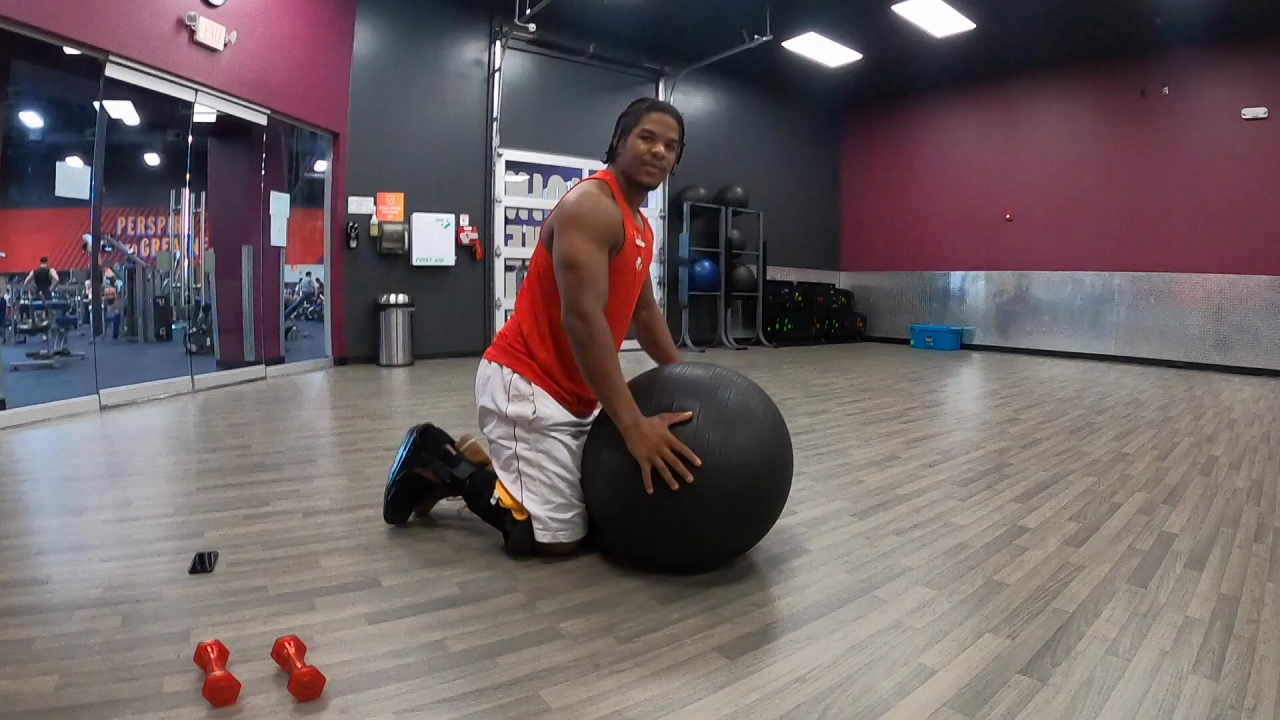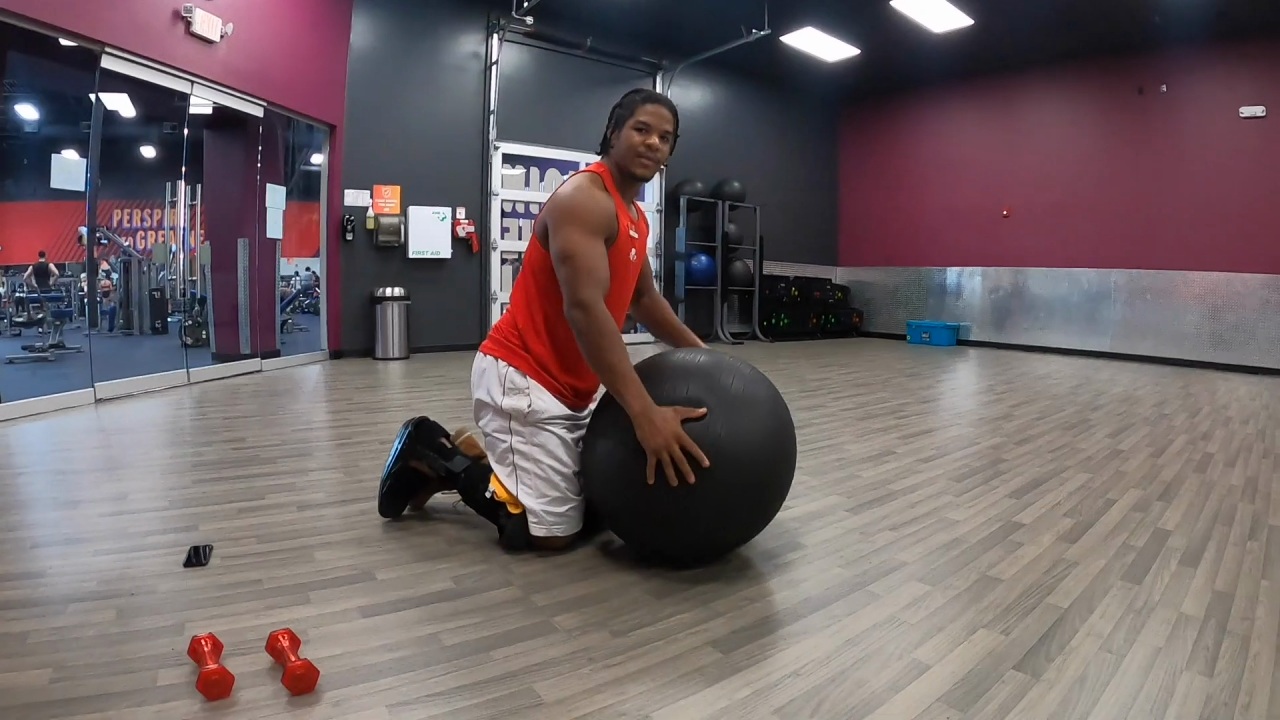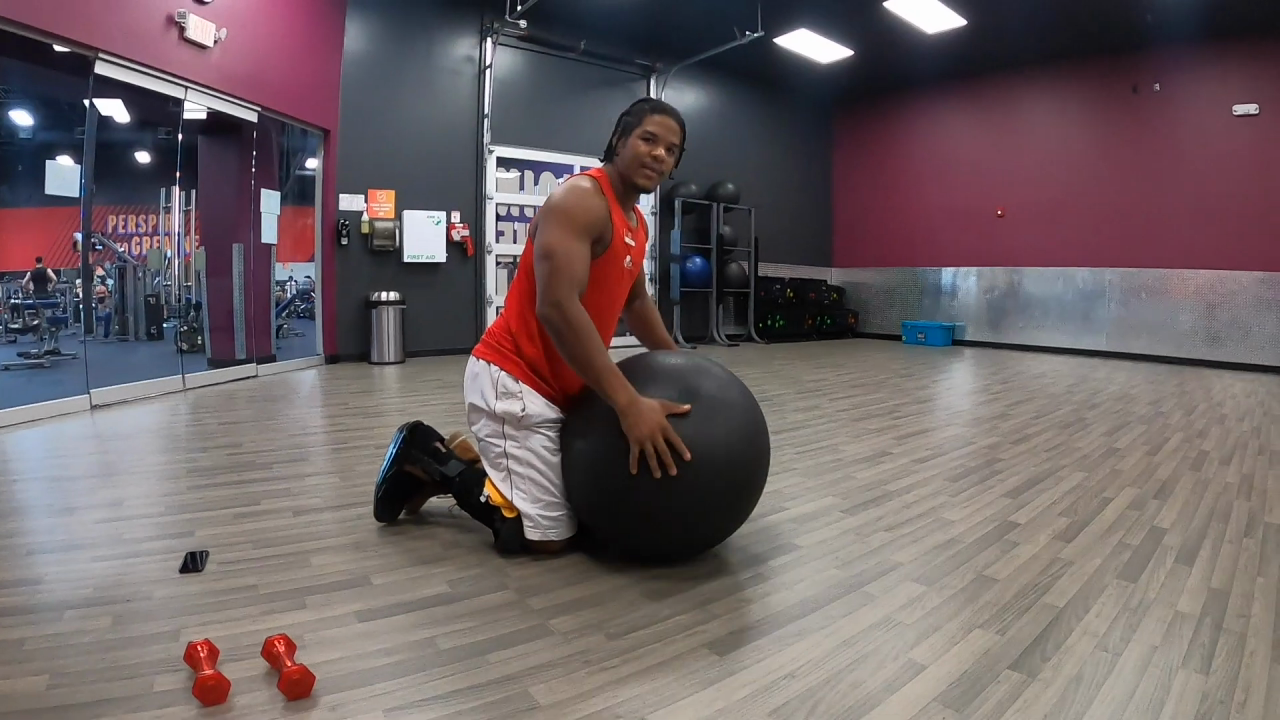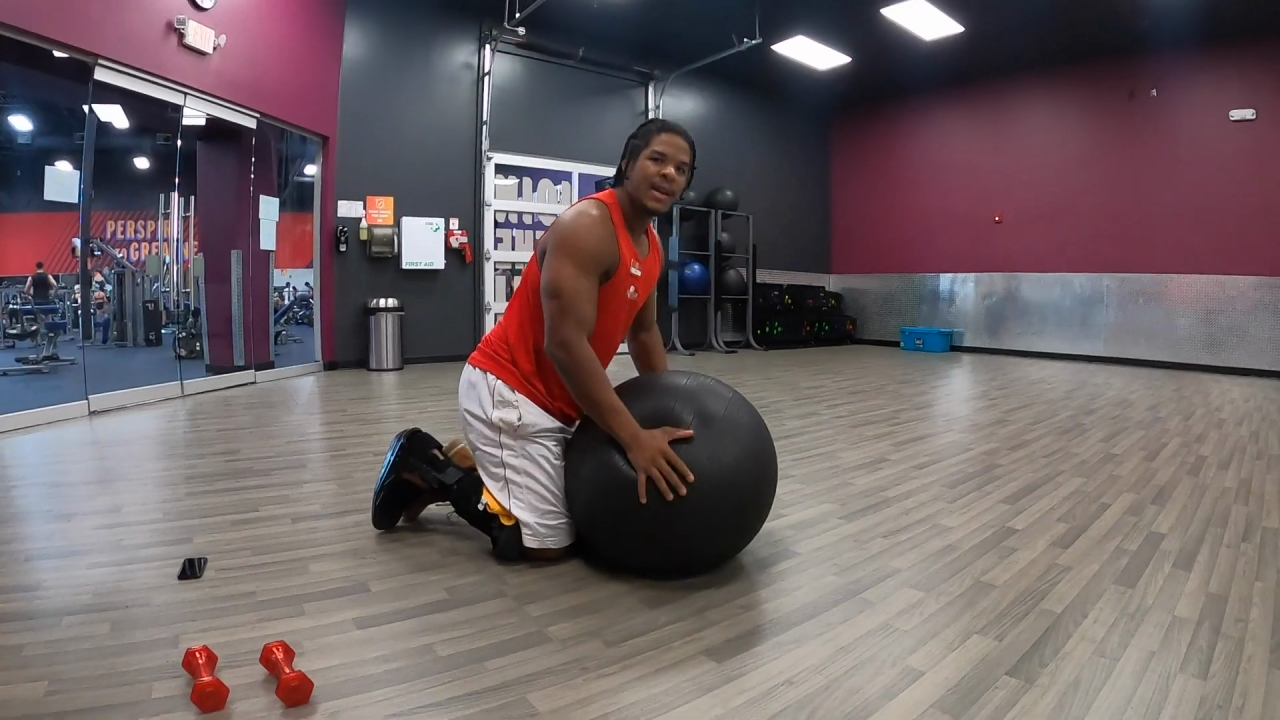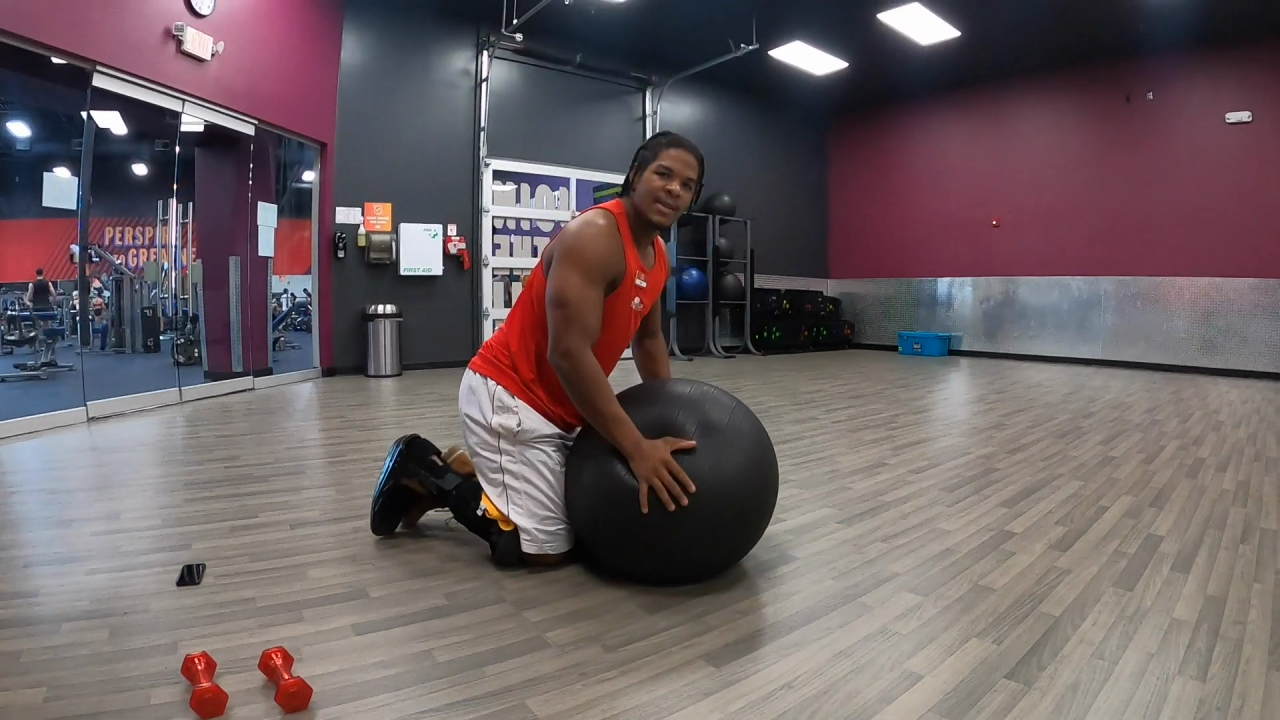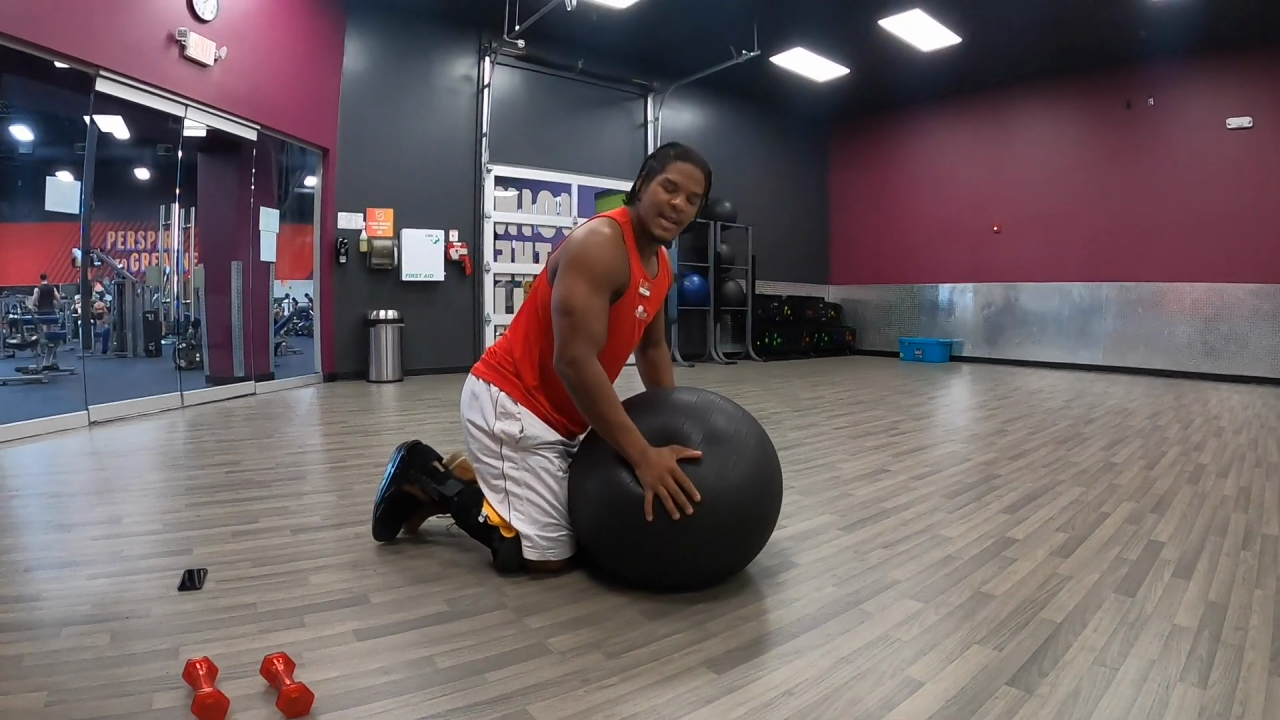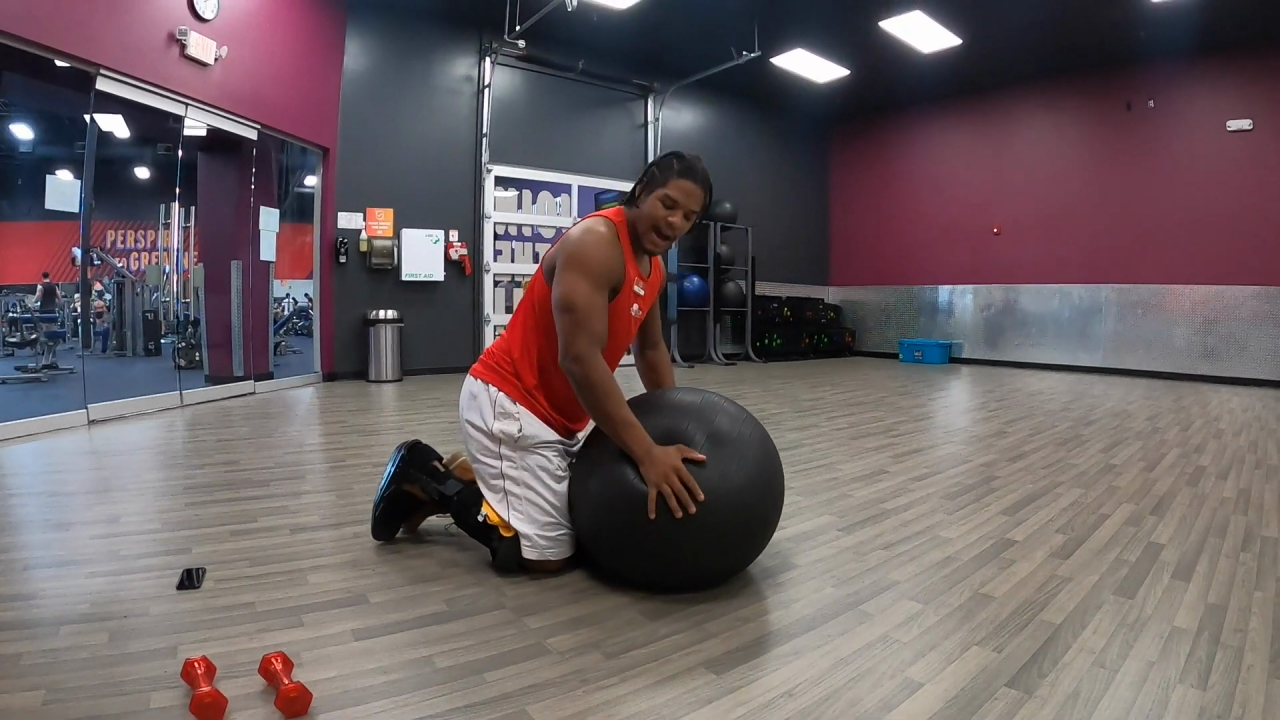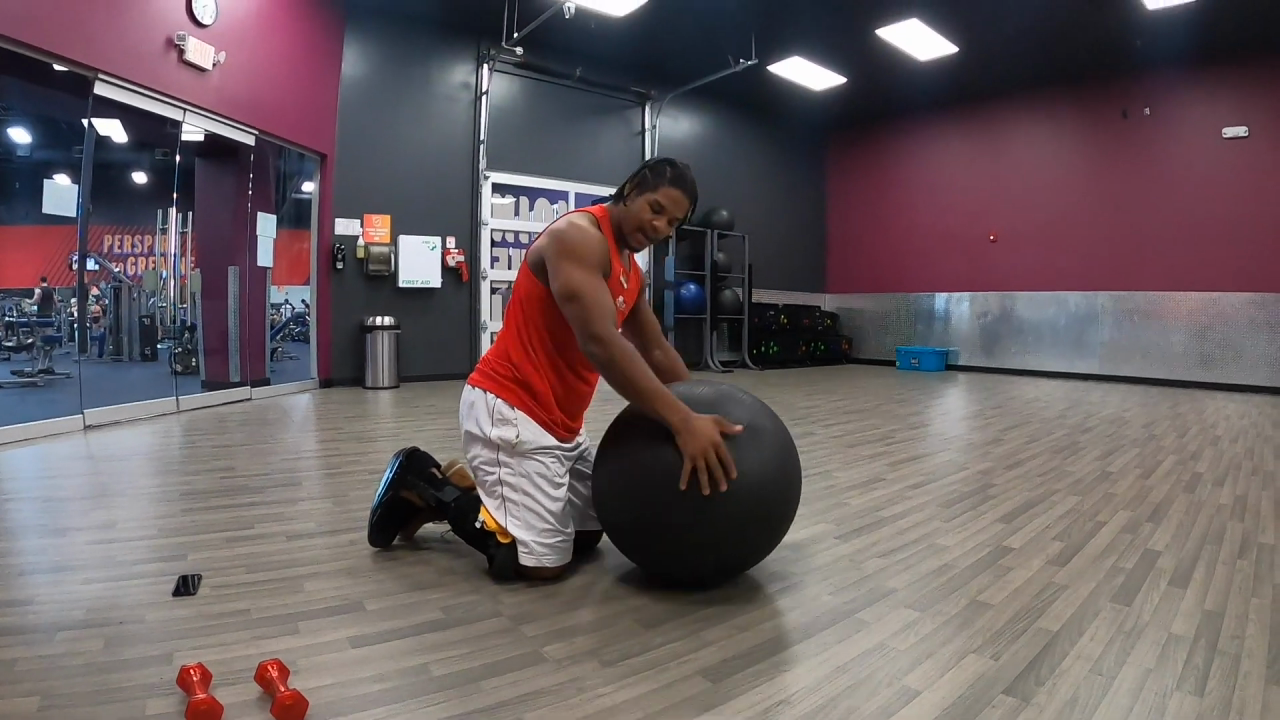
dt=0.2s
person 1, frame 1
left shoulder: (640, 224)
right shoulder: (591, 205)
left elbow: (643, 310)
right elbow: (582, 317)
right wrist: (635, 424)
left hip: (569, 392)
right hip: (527, 384)
right knee: (558, 538)
left ankle: (474, 462)
right ankle: (440, 464)
person 1, frame 2
left shoulder: (635, 216)
right shoulder: (585, 198)
left elbow: (643, 297)
right elbow: (583, 308)
left wrist: (696, 350)
right wrist: (645, 413)
left hip: (569, 385)
right hip: (522, 376)
right knee: (555, 531)
left ankle: (469, 456)
right ankle: (437, 456)
person 1, frame 3
left shoulder: (637, 223)
right shoulder: (581, 200)
left elbow: (635, 303)
right elbow: (558, 308)
right wrist: (629, 404)
left hip: (562, 388)
right hip: (514, 380)
right knee: (548, 534)
left ankle: (459, 461)
right ankle: (431, 459)
person 1, frame 4
left shoulder: (651, 246)
right shoulder: (588, 226)
left elbow: (642, 331)
right elbow: (564, 343)
right wrist: (633, 436)
left hip: (556, 399)
right hip: (510, 388)
right knee: (547, 543)
left ankle: (461, 465)
right ankle: (430, 468)
person 1, frame 5
left shoulder: (658, 257)
right shoulder: (594, 236)
left elbow: (649, 338)
right elbow: (568, 352)
right wrist: (636, 447)
left hip: (554, 404)
right hip: (509, 394)
right knee: (547, 547)
left ankle: (462, 471)
right ankle: (428, 474)
person 1, frame 6
left shoulder: (660, 266)
right shoulder: (599, 243)
left elbow: (652, 348)
right elbow: (574, 360)
right wrist: (642, 456)
left hip: (557, 411)
right hip: (510, 401)
right knee: (547, 555)
left ankle: (463, 479)
right ankle: (430, 480)
person 1, frame 7
left shoulder: (653, 268)
right shoulder: (594, 242)
left elbow: (651, 349)
right elbow: (579, 359)
right wrist: (647, 453)
left hip: (558, 412)
right hip: (510, 401)
right knee: (545, 554)
left ankle: (464, 477)
right ankle: (429, 480)
person 1, frame 8
left shoulder: (630, 268)
right shoulder: (578, 235)
left elbow: (655, 347)
right elbow: (598, 341)
left wrist: (696, 411)
right wrist: (682, 421)
left hip: (560, 417)
right hip: (510, 408)
left knee: (585, 536)
right knee: (543, 561)
left ankle: (461, 487)
right ankle: (427, 486)
